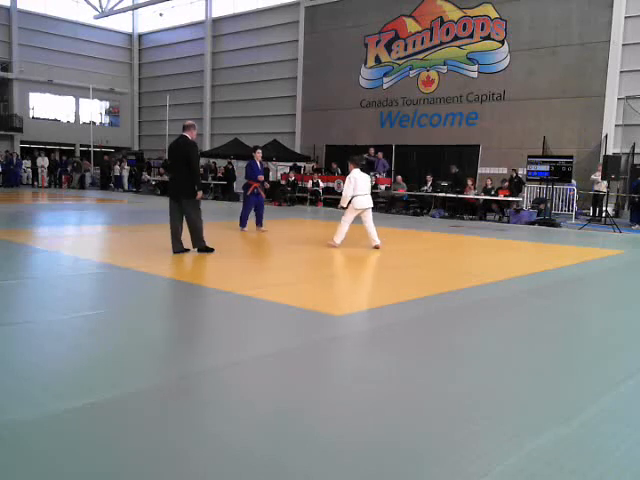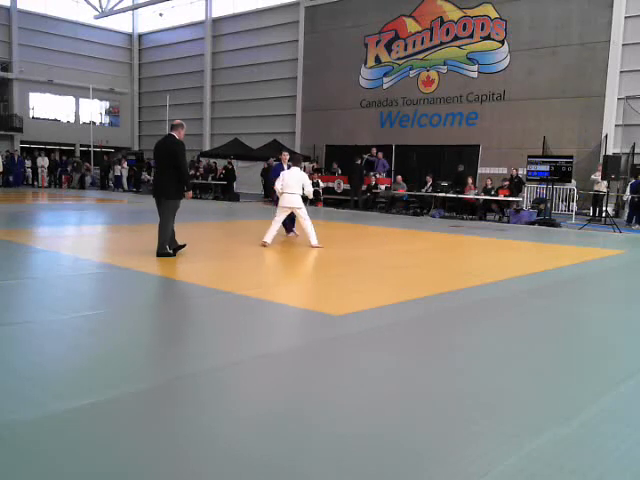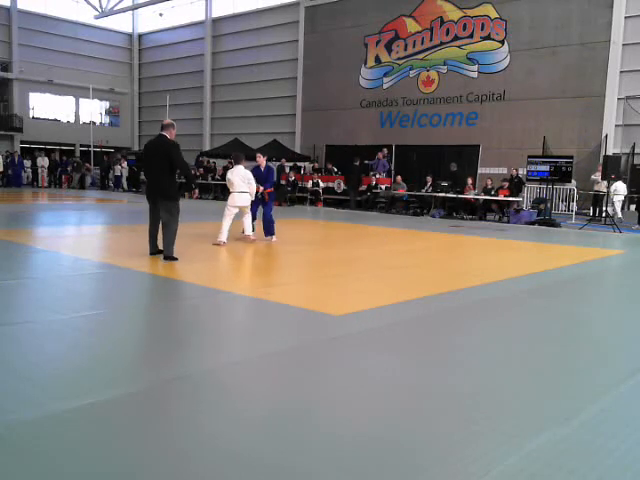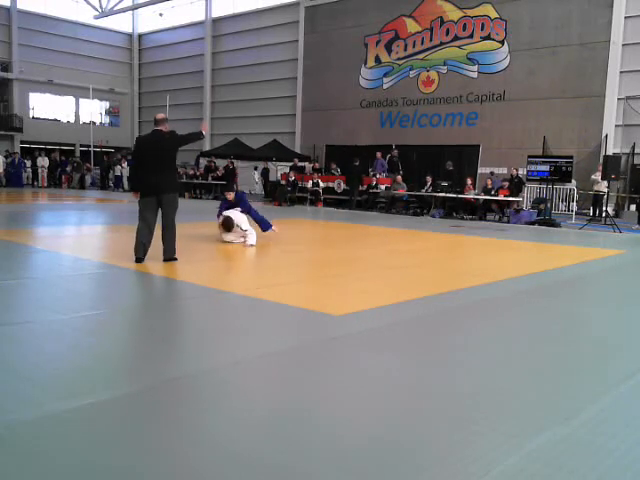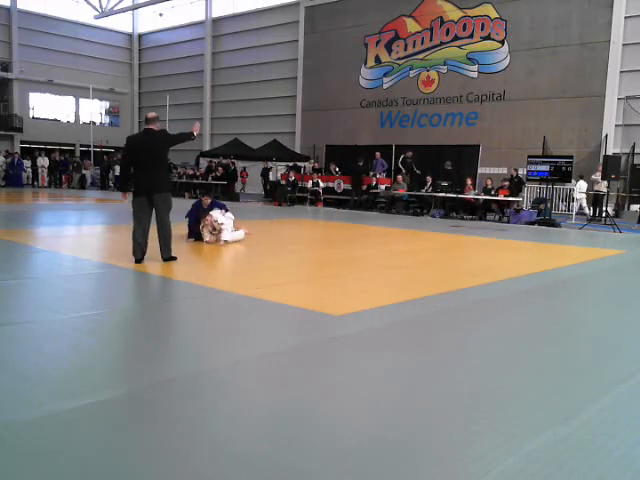
dt=0.7s
person 1, frame 1
left shoulder: (173, 144)
right shoulder: (191, 145)
left elbow: (171, 166)
right elbow: (195, 168)
right wrist: (198, 188)
left hip: (174, 188)
right hip: (187, 188)
left knee: (176, 218)
right knee: (194, 217)
left ankle: (177, 246)
right ankle: (200, 245)
person 1, frame 2
left shoulder: (159, 143)
right shoulder: (178, 144)
left elbow: (158, 165)
right elbow: (182, 168)
right wrist: (188, 188)
left hip: (159, 186)
right hip: (171, 188)
left knee: (166, 217)
right knee: (168, 218)
left ankle: (173, 245)
right ankle: (162, 249)
person 1, frame 3
left shoulder: (148, 145)
right shoulder: (171, 145)
left elbow: (146, 167)
right elbow: (183, 166)
right wrist: (193, 186)
left hip: (151, 189)
right hip: (167, 189)
left knee: (154, 218)
right knee: (170, 220)
left ankle: (153, 248)
right ankle: (168, 252)
person 1, frame 4
left shoulder: (141, 141)
right shoulder: (171, 138)
left elbow: (135, 166)
right elbow: (188, 138)
left wrist: (135, 187)
right wrist: (202, 132)
left hip: (148, 187)
right hip: (168, 187)
left knee: (145, 221)
right knee: (169, 221)
left ankle: (139, 254)
right ankle: (168, 254)
person 1, frame 5
left shoulder: (132, 140)
right shoulder: (162, 137)
left elbow: (125, 165)
right elbow: (179, 137)
left wrist: (124, 187)
right wrist: (193, 133)
left hip: (141, 187)
right hip: (160, 186)
left knee: (141, 222)
right knee: (163, 220)
left ankle: (138, 255)
right ankle: (166, 254)
